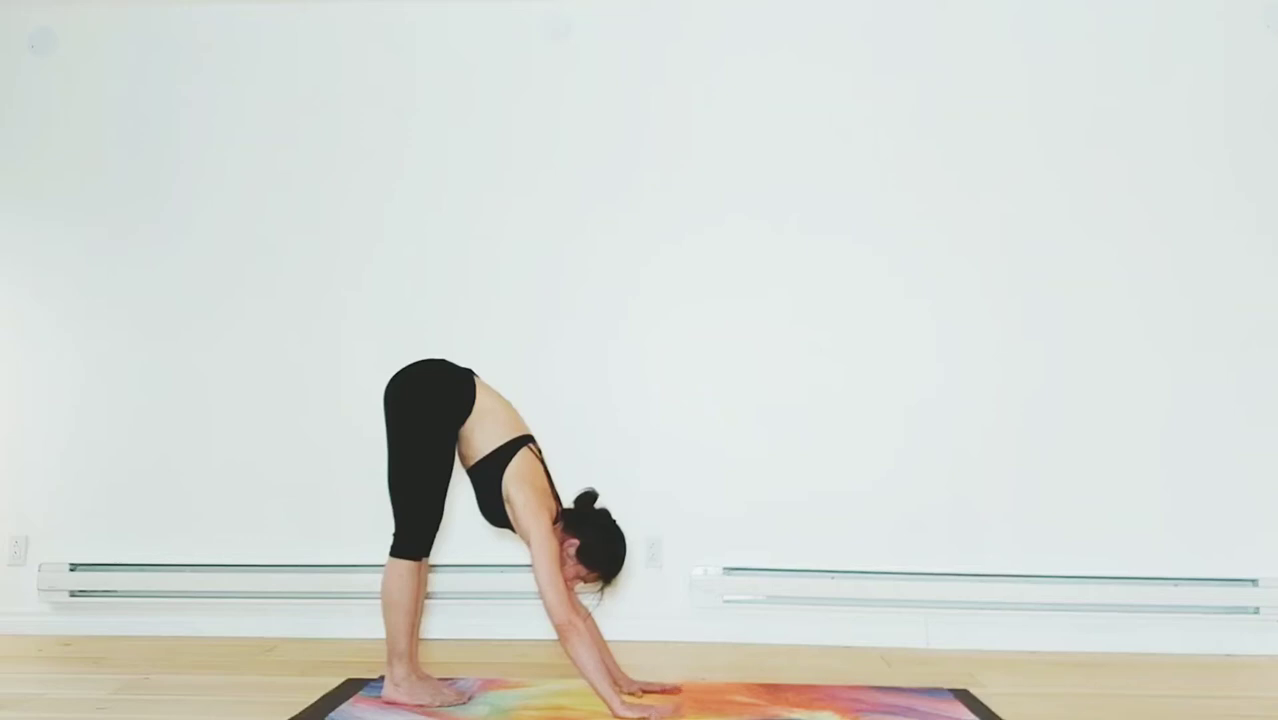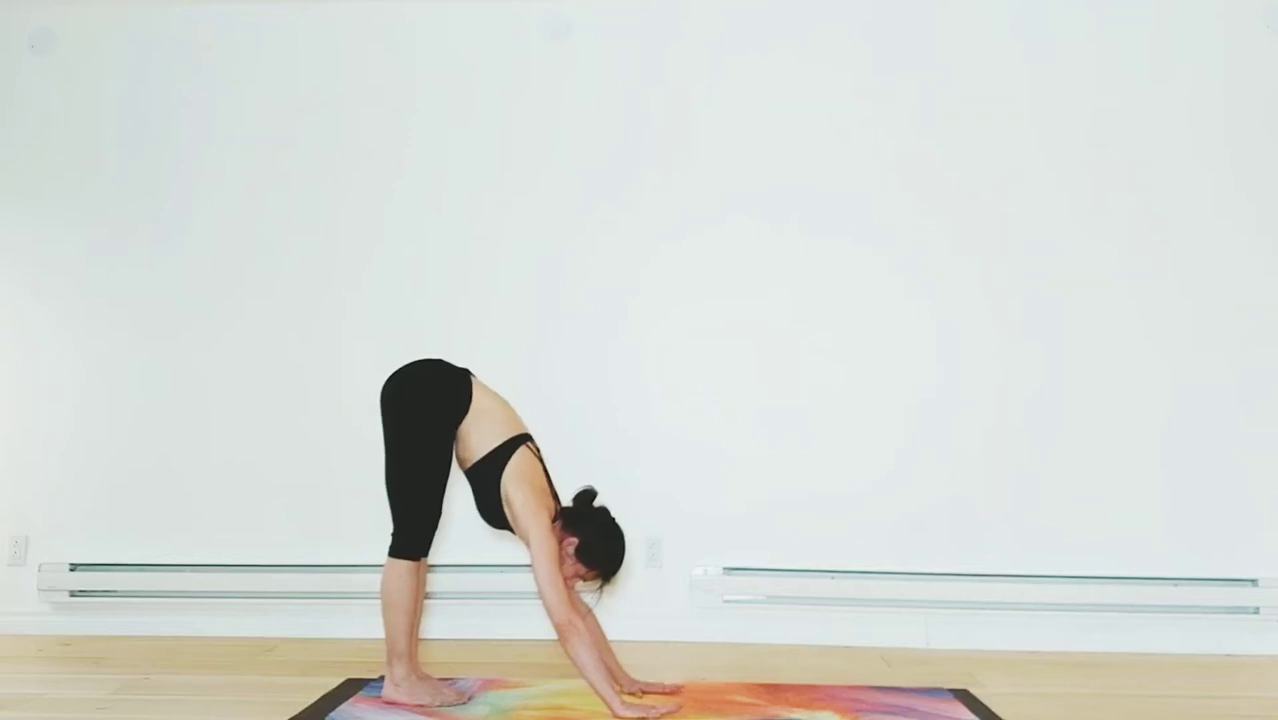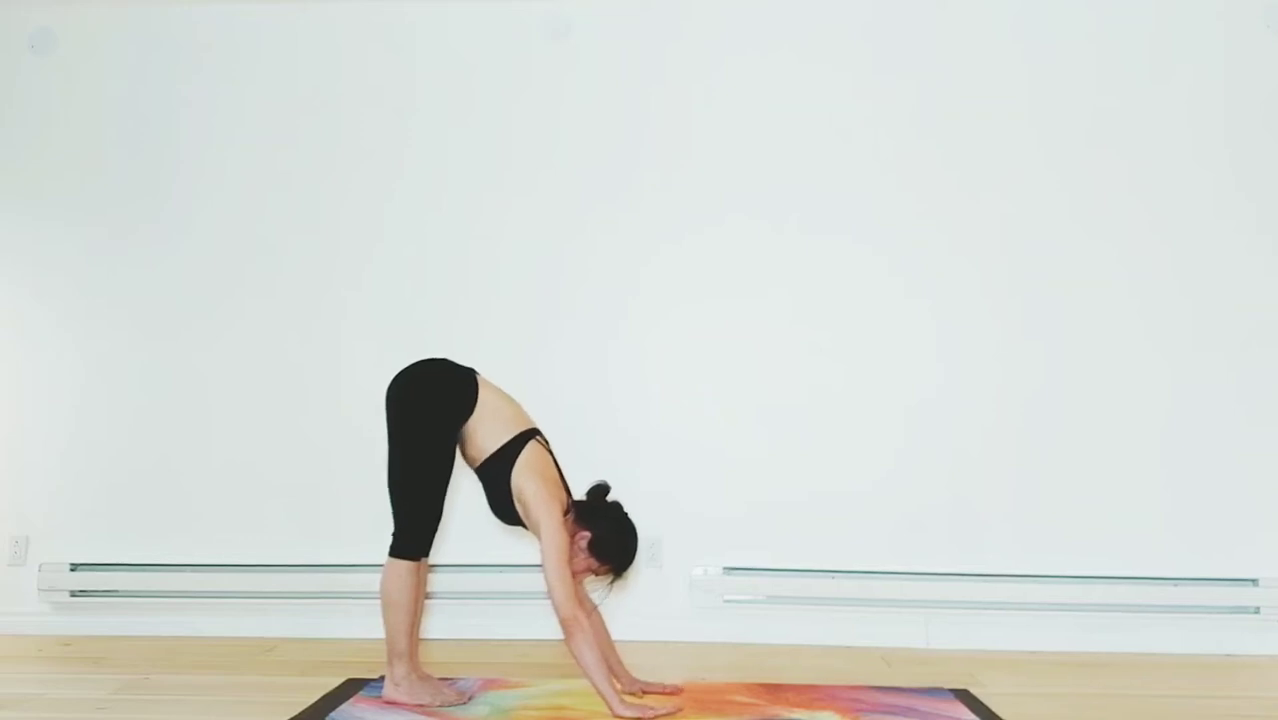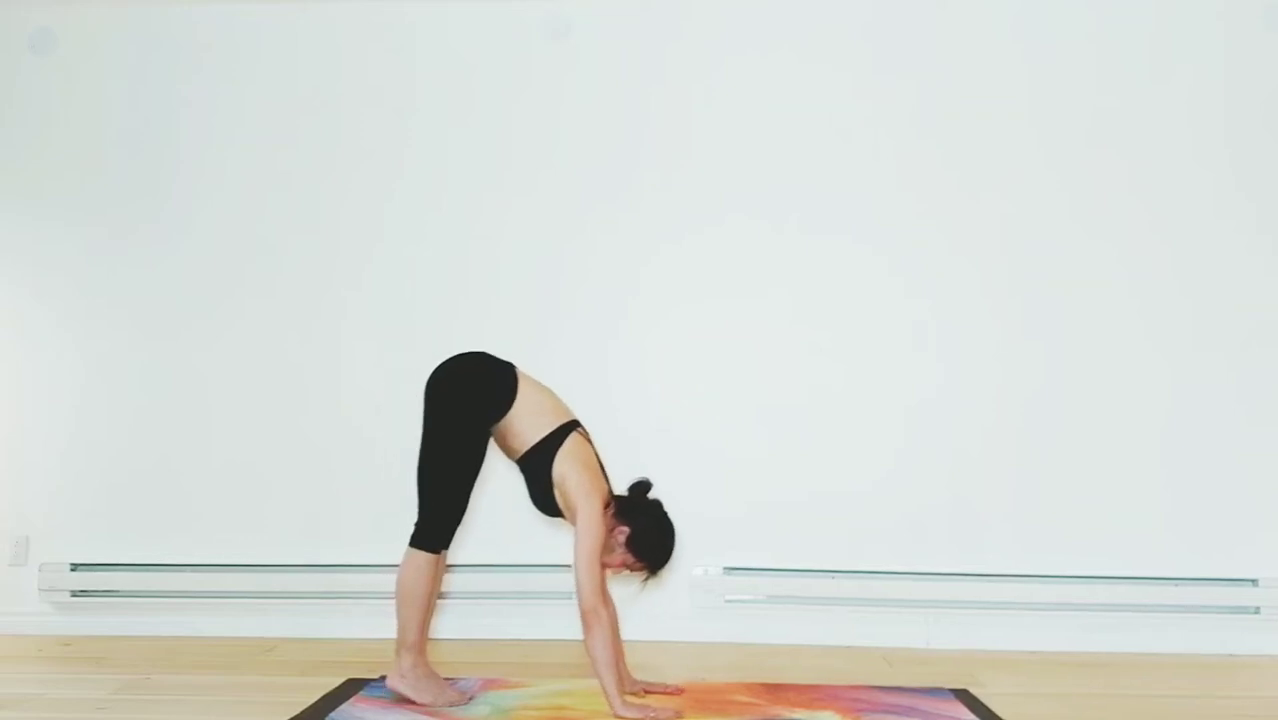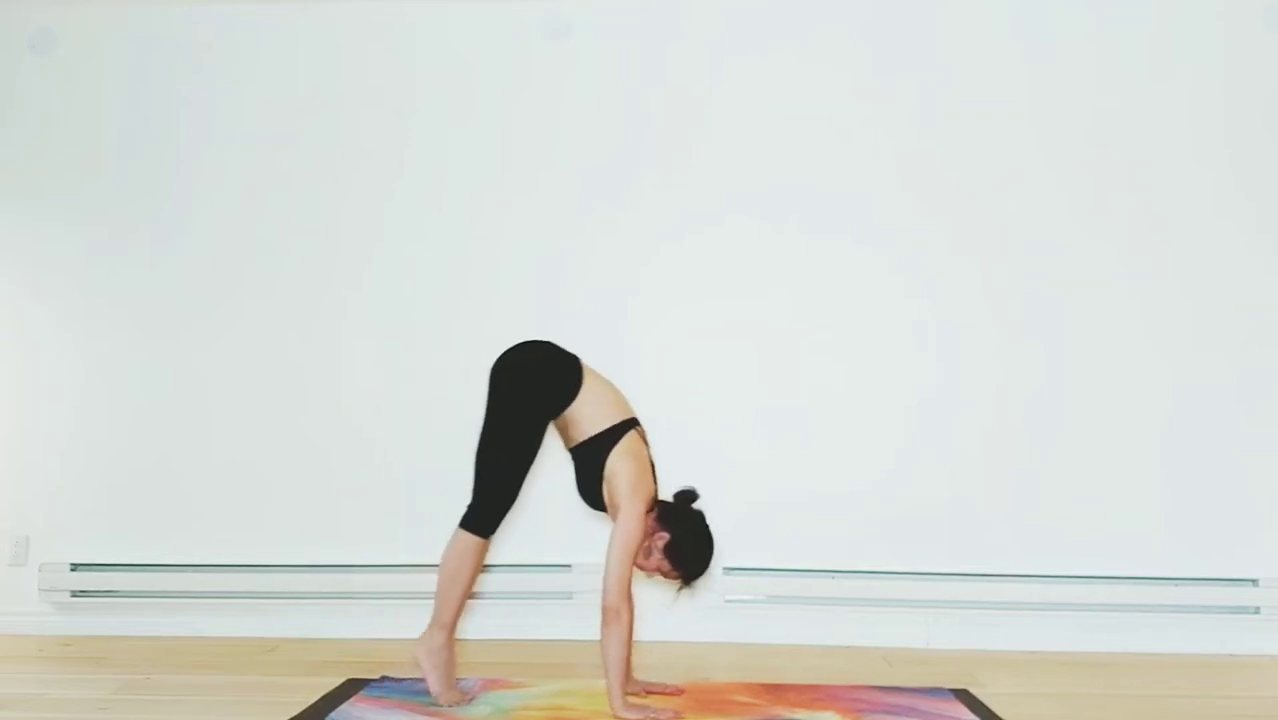
dt=0.4s
person 1, frame 1
left shoulder: (550, 517)
right shoulder: (539, 521)
left elbow: (574, 611)
right elbow: (566, 624)
left wrist: (622, 680)
left hip: (444, 399)
right hip: (425, 396)
left knee: (420, 538)
right knee: (413, 539)
left ankle: (408, 672)
right ankle: (399, 679)
person 1, frame 2
left shoulder: (548, 518)
right shoulder: (538, 522)
left elbow: (576, 608)
right elbow: (566, 623)
left wrist: (623, 680)
left hip: (441, 399)
right hip: (422, 396)
left knee: (417, 539)
right knee: (411, 539)
left ankle: (408, 671)
right ankle: (399, 679)
person 1, frame 3
left shoulder: (561, 513)
right shoulder: (550, 514)
left elbow: (582, 604)
right elbow: (570, 616)
left wrist: (624, 678)
left hip: (448, 398)
right hip: (427, 394)
left knee: (419, 540)
right knee: (413, 539)
left ankle: (408, 672)
right ankle: (399, 678)
person 1, frame 4
left shoulder: (595, 504)
right shoulder: (590, 506)
left elbow: (600, 599)
right elbow: (591, 609)
left wrist: (623, 679)
left hip: (481, 389)
right hip: (467, 387)
left knee: (440, 531)
right knee: (435, 530)
left ankle: (415, 665)
right ankle: (407, 667)
person 1, frame 5
left shoulder: (638, 502)
right shoulder: (634, 505)
left elbow: (620, 598)
right elbow: (614, 607)
left wrist: (625, 680)
left hip: (546, 377)
right hip: (532, 374)
left knee: (490, 512)
right knee: (487, 511)
right ankle: (436, 640)
